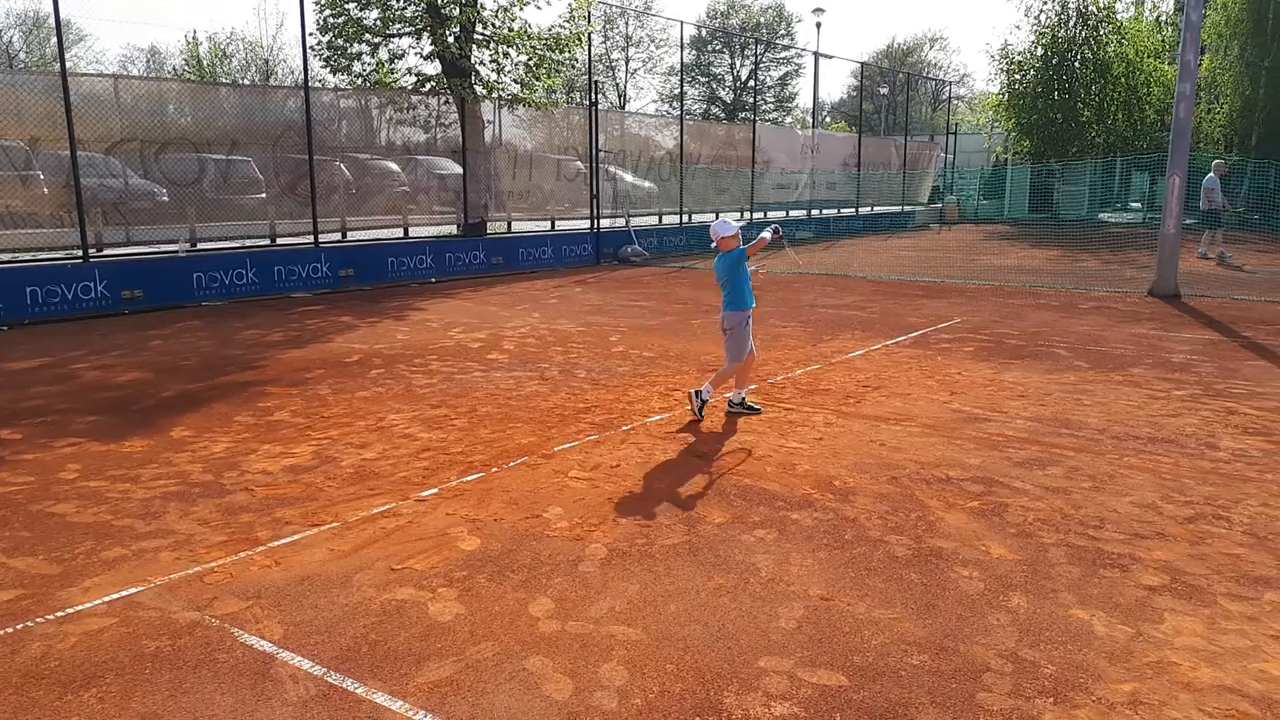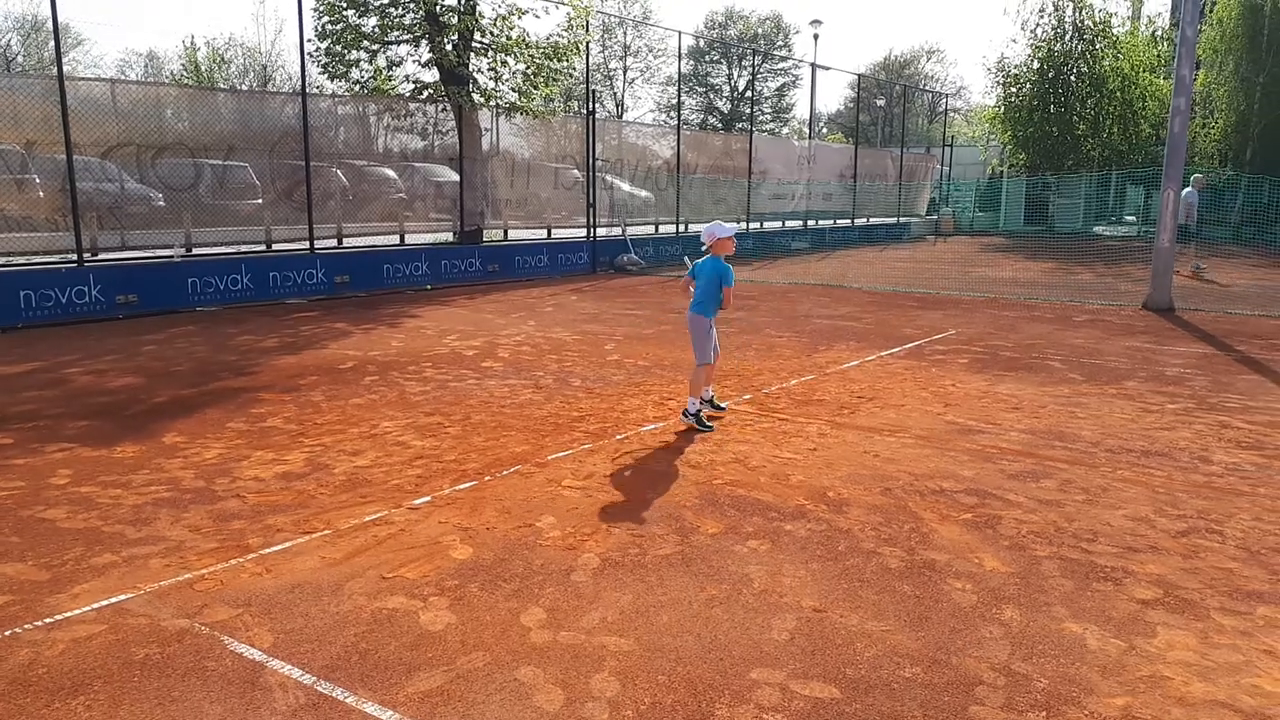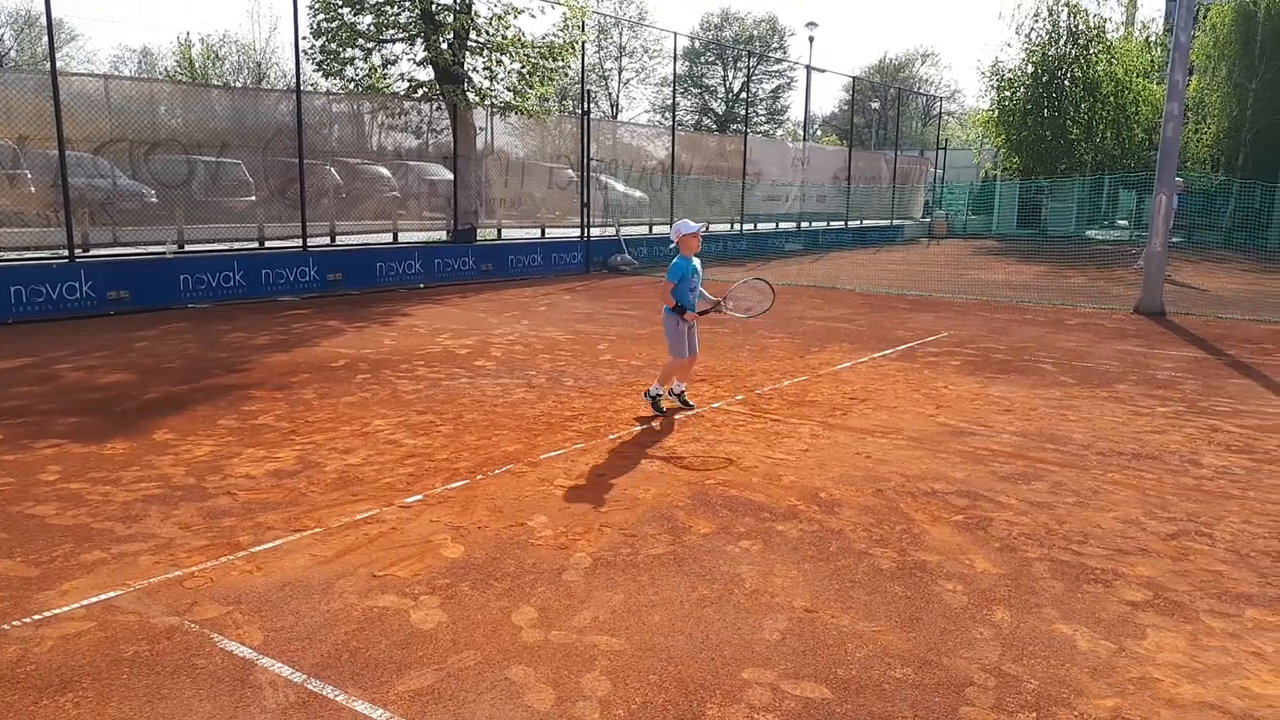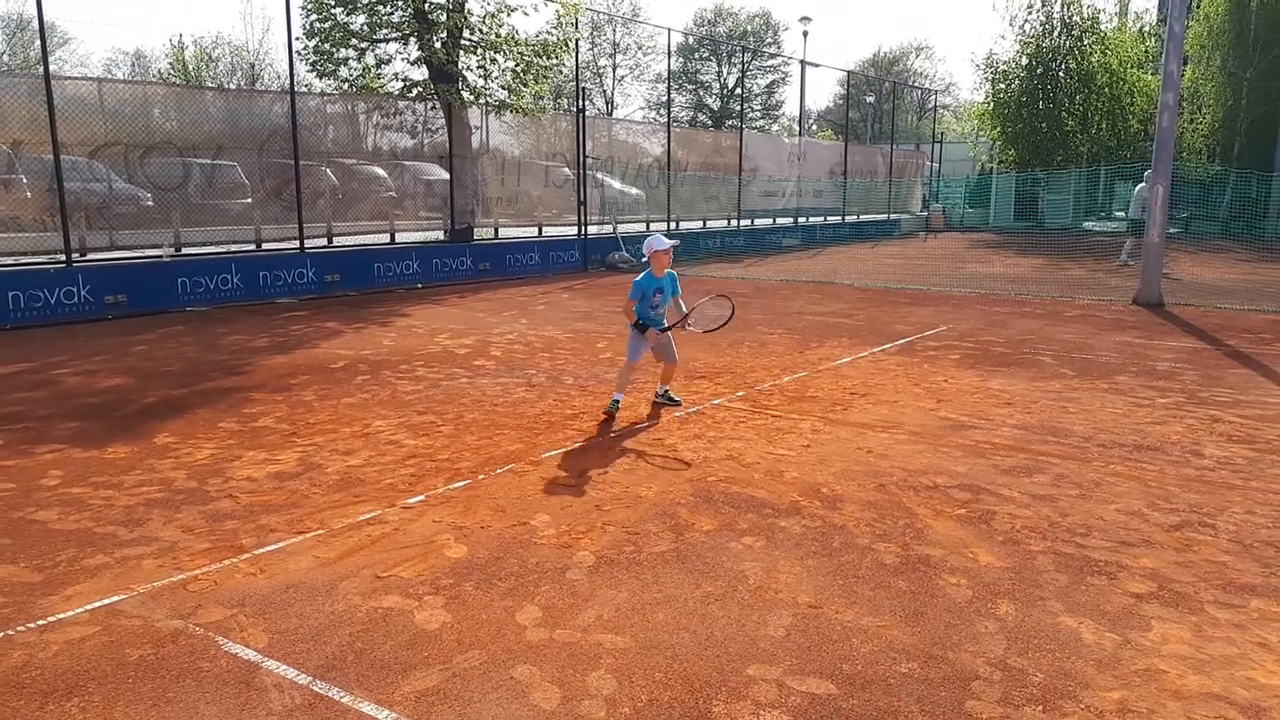
dt=0.5s
person 1, frame 1
left shoulder: (719, 261)
right shoulder: (734, 257)
right elbow: (761, 242)
right wrist: (772, 230)
left hip: (733, 315)
right hip: (738, 317)
left knee: (750, 359)
right knee: (736, 364)
left ankle: (738, 400)
right ankle: (701, 395)
person 1, frame 2
left shoulder: (700, 263)
right shoulder: (725, 269)
left elbow: (684, 285)
right elbow: (727, 302)
left hip: (694, 315)
right hip: (703, 318)
left knee: (711, 359)
right knee: (703, 364)
left ankle: (706, 398)
right ankle: (691, 411)
person 1, frame 3
left shoulder: (696, 263)
right shoulder: (677, 266)
right elbow: (664, 293)
left wrist: (712, 300)
right wrist: (683, 311)
left hip: (687, 317)
right hip: (674, 318)
left knee: (692, 357)
right knee: (679, 359)
left ankle: (677, 391)
right ankle: (655, 392)
person 1, frame 4
left shoulder: (671, 276)
right shoulder: (641, 282)
left elbow: (677, 300)
right elbow: (627, 309)
left wrist: (684, 316)
right wrist: (644, 329)
left hip: (660, 328)
right hip: (641, 329)
left knee: (672, 363)
right knee: (630, 363)
left ankle: (662, 392)
right ankle: (615, 402)
